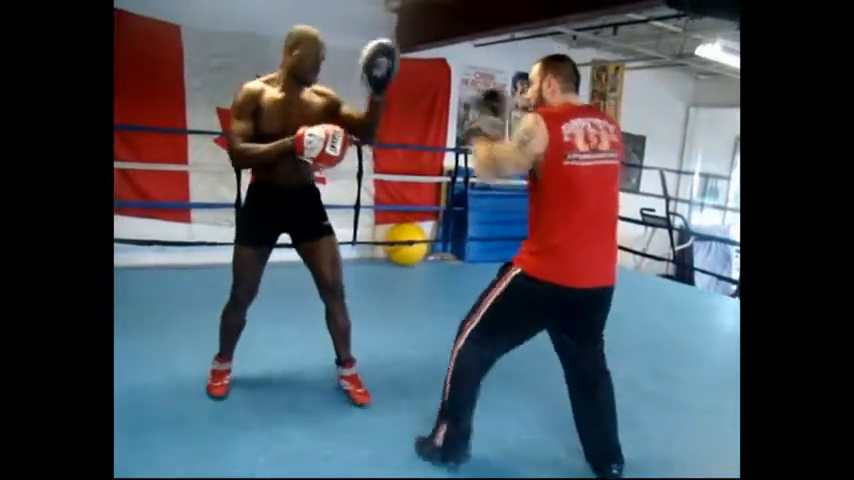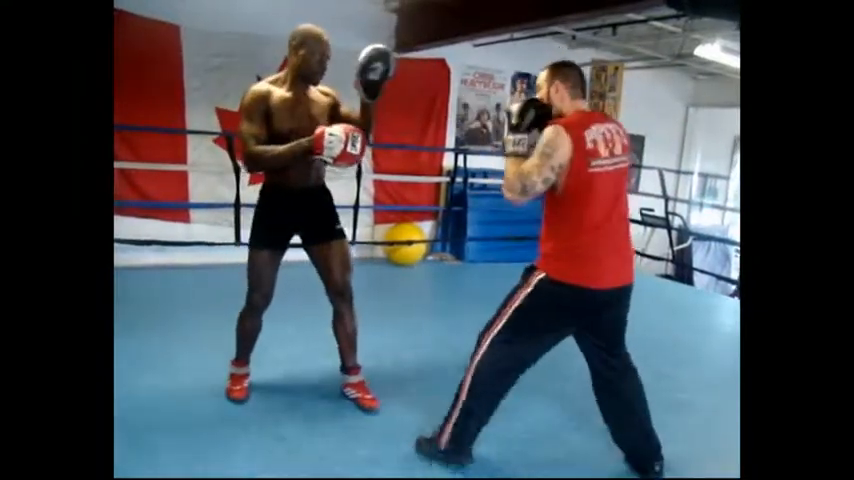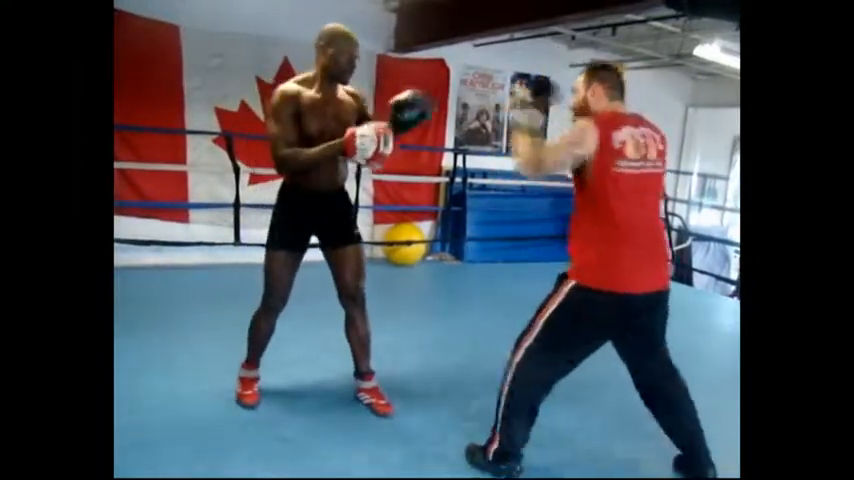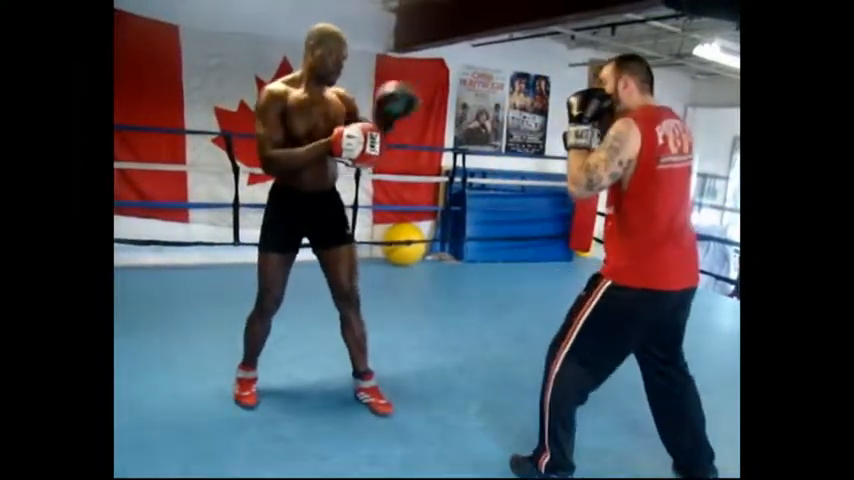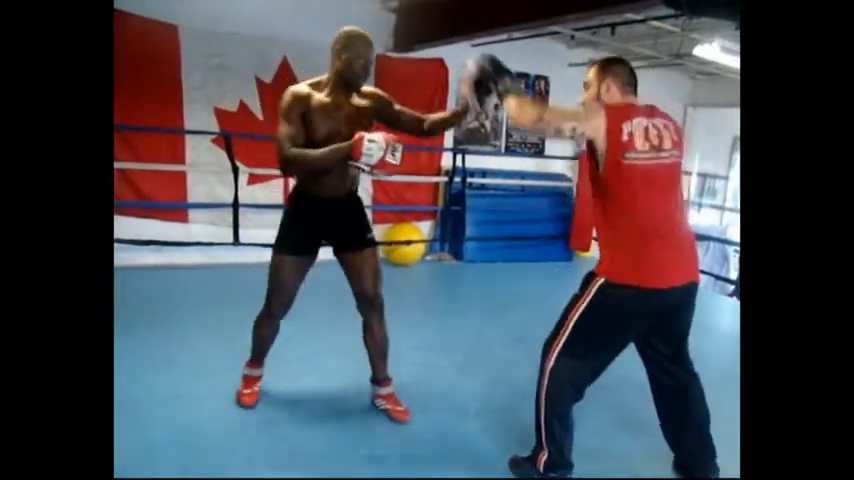
dt=0.5s
person 1, frame 1
left shoulder: (541, 124)
right shoulder: (608, 127)
left elbow: (490, 169)
left wrist: (484, 124)
left hip: (545, 271)
right hip: (599, 274)
left knee: (472, 344)
right knee: (588, 364)
left ankle: (448, 442)
person 1, frame 2
left shoulder: (560, 134)
right shoulder: (616, 131)
left elbow: (518, 190)
left wrist: (517, 138)
left hip: (566, 276)
right hip: (617, 276)
left knee: (496, 351)
right knee: (613, 363)
left ankle: (450, 442)
person 1, frame 3
left shoulder: (591, 130)
right shoulder: (654, 135)
left elbow: (532, 163)
left wrist: (526, 123)
left hip: (597, 282)
right hip: (652, 282)
left knee: (531, 360)
right knee: (656, 370)
person 1, frame 4
left shoulder: (630, 127)
right shoulder: (674, 125)
left elbow: (581, 186)
left wrist: (579, 129)
right wrist: (599, 127)
left hip: (635, 279)
right hip: (679, 277)
left knee: (567, 363)
right knee: (668, 370)
person 1, frame 5
left shoulder: (599, 118)
right shoulder: (669, 125)
left elbow: (532, 117)
left wrist: (501, 84)
left hip: (628, 278)
right hip: (682, 275)
left knee: (563, 363)
right knee: (673, 368)
person 2, frame 1
left shoulder: (323, 99)
right shoulder: (253, 93)
left elbow: (366, 133)
right elbow: (238, 154)
left wrist: (377, 94)
right wrist: (291, 144)
left hip: (305, 199)
right hip: (263, 200)
left knee: (333, 289)
right knee: (242, 294)
left ankle: (347, 369)
right ankle: (222, 365)
person 2, frame 2
left shoulder: (326, 98)
right shoulder: (261, 96)
left elbow: (360, 136)
right elbow: (252, 157)
left wrist: (370, 97)
right wrist: (308, 145)
left hip: (317, 201)
right hip: (276, 203)
left knee: (342, 292)
right knee: (258, 299)
left ankle: (352, 376)
right ankle: (239, 369)
person 2, frame 3
left shoulder: (351, 99)
right shoulder: (289, 94)
left elbow: (377, 133)
right elbow: (283, 160)
left wrist: (397, 119)
right wrist: (341, 146)
left hip: (337, 202)
right hip: (296, 203)
left knee: (354, 297)
right knee: (274, 300)
left ankle: (365, 381)
right ankle: (249, 372)
person 2, frame 4
left shoulder: (341, 99)
right shoulder: (277, 95)
left elbow: (370, 135)
right elbow: (270, 160)
left wrist: (386, 113)
right wrist: (329, 145)
left hip: (328, 204)
right hip: (287, 206)
left knee: (349, 298)
right knee: (268, 303)
left ankle: (365, 381)
right ankle: (247, 374)
person 2, frame 5
left shoulder: (371, 101)
right shoulder: (300, 97)
left elbow: (423, 126)
right elbow: (288, 160)
left wrist: (463, 110)
right wrist: (349, 149)
left hip: (348, 208)
right hip: (306, 209)
left knee: (372, 302)
right knee: (276, 305)
left ankle: (382, 387)
right ankle: (252, 372)
